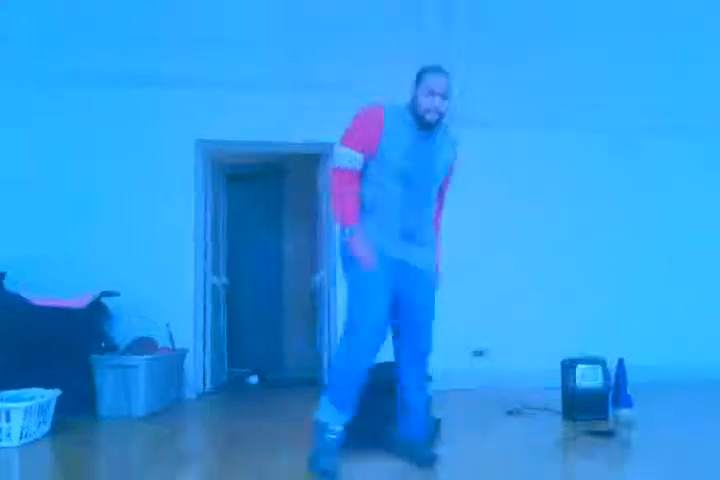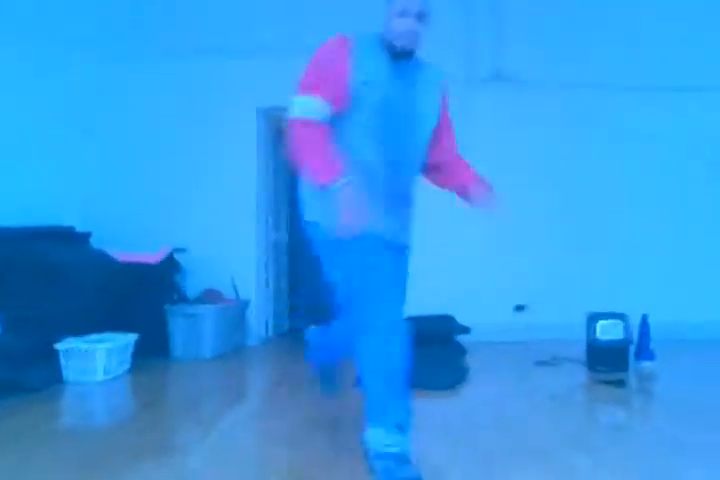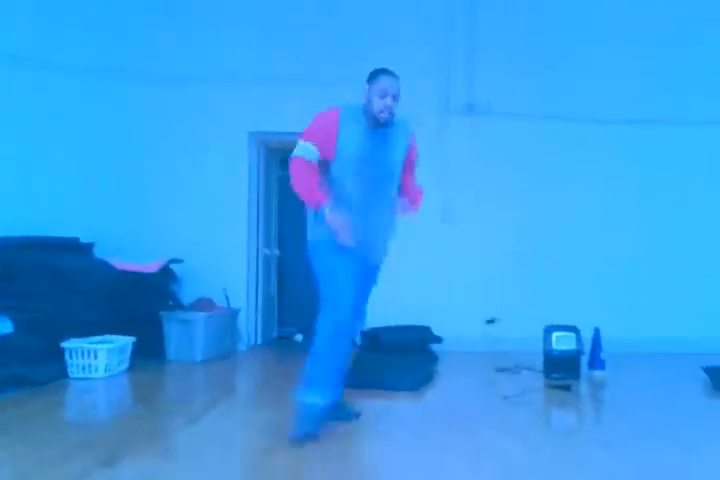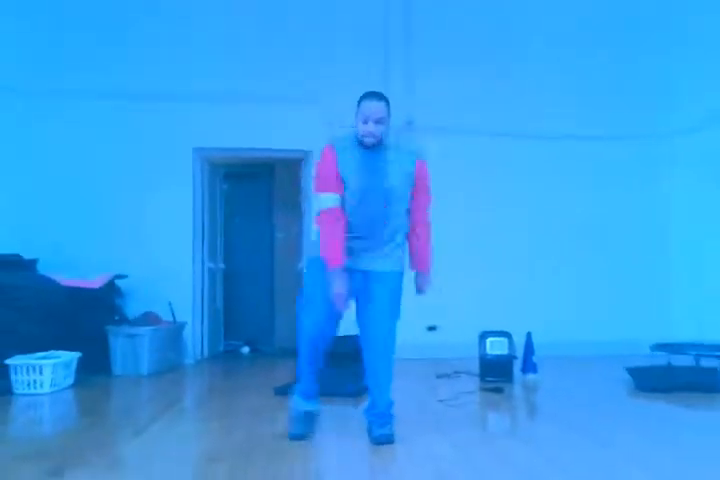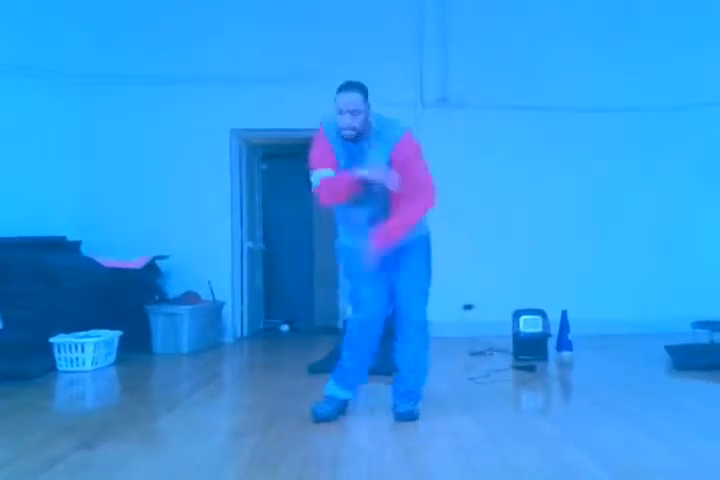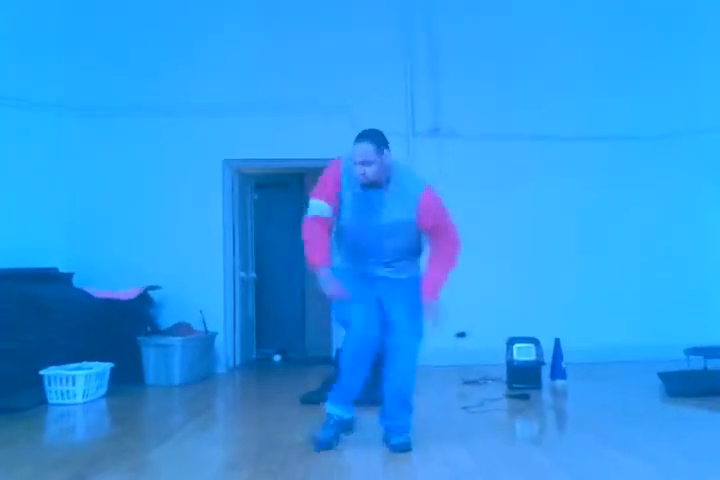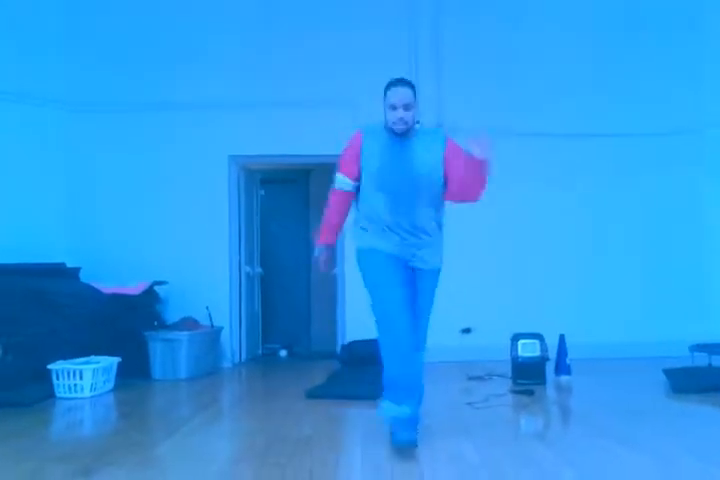
dt=0.4s
person 1, frame 1
left shoulder: (447, 146)
right shoulder: (380, 120)
right elbow: (342, 175)
left wrist: (432, 254)
right wrist: (355, 231)
left hip: (417, 262)
right hip: (374, 251)
left knee: (416, 353)
right knee: (364, 334)
left ankle: (411, 435)
right ankle: (330, 428)
person 1, frame 2
left shoulder: (430, 82)
right shoulder: (343, 54)
left elbow: (439, 159)
right elbow: (305, 125)
left wrist: (472, 187)
right wrist: (337, 186)
left hip: (386, 225)
right hip: (344, 220)
left knee: (377, 320)
right knee: (378, 326)
person 1, frame 3
left shoulder: (403, 136)
right shoulder: (336, 120)
left elbow: (404, 181)
right elbow: (301, 165)
left wrist: (411, 197)
right wrist: (327, 208)
left hip: (370, 243)
right hip: (333, 239)
left knee: (346, 318)
right knee: (339, 311)
left ankle: (326, 399)
right ankle: (313, 401)
person 1, frame 4
left shoulder: (410, 162)
right shoulder: (335, 153)
left elbow: (418, 219)
right elbow: (328, 216)
left wrist: (422, 268)
right wrist: (336, 273)
left hip: (384, 265)
right hip: (333, 261)
left knee: (379, 340)
right knee: (314, 329)
left ankle: (380, 417)
right ankle: (305, 403)
person 1, frame 5
left shoulder: (398, 139)
right shoulder: (324, 140)
left elbow: (420, 198)
right elbow: (326, 193)
left wrist: (382, 240)
right wrist: (362, 175)
left hip: (407, 242)
right hip: (357, 243)
left knee: (412, 316)
right knee: (368, 317)
left ankle: (407, 396)
right ankle: (339, 393)
person 1, frame 6
left shoulder: (418, 194)
right shoulder: (340, 172)
left elbow: (447, 244)
right elbow: (316, 222)
left wrist: (431, 291)
right wrist: (323, 270)
left hip: (398, 276)
right hip: (349, 272)
left knee: (403, 345)
right knee: (363, 334)
left ankle: (397, 425)
right ankle: (338, 413)
person 1, frame 7
left shoulder: (440, 145)
right shoulder: (364, 140)
left elbow: (464, 192)
right elbow: (342, 192)
left wrist: (477, 162)
right wrist: (325, 240)
left hip: (424, 259)
right hip: (379, 252)
left knee: (411, 341)
right knee: (395, 328)
left ankle: (405, 414)
right ankle: (399, 411)
